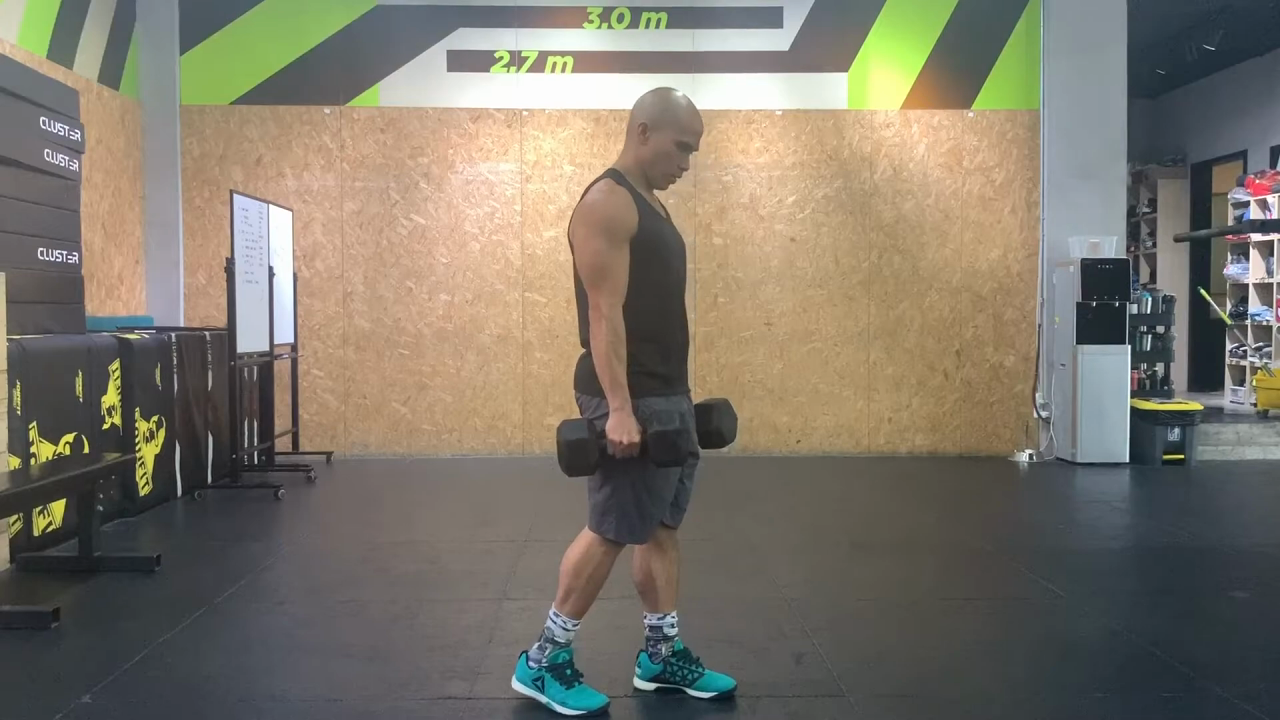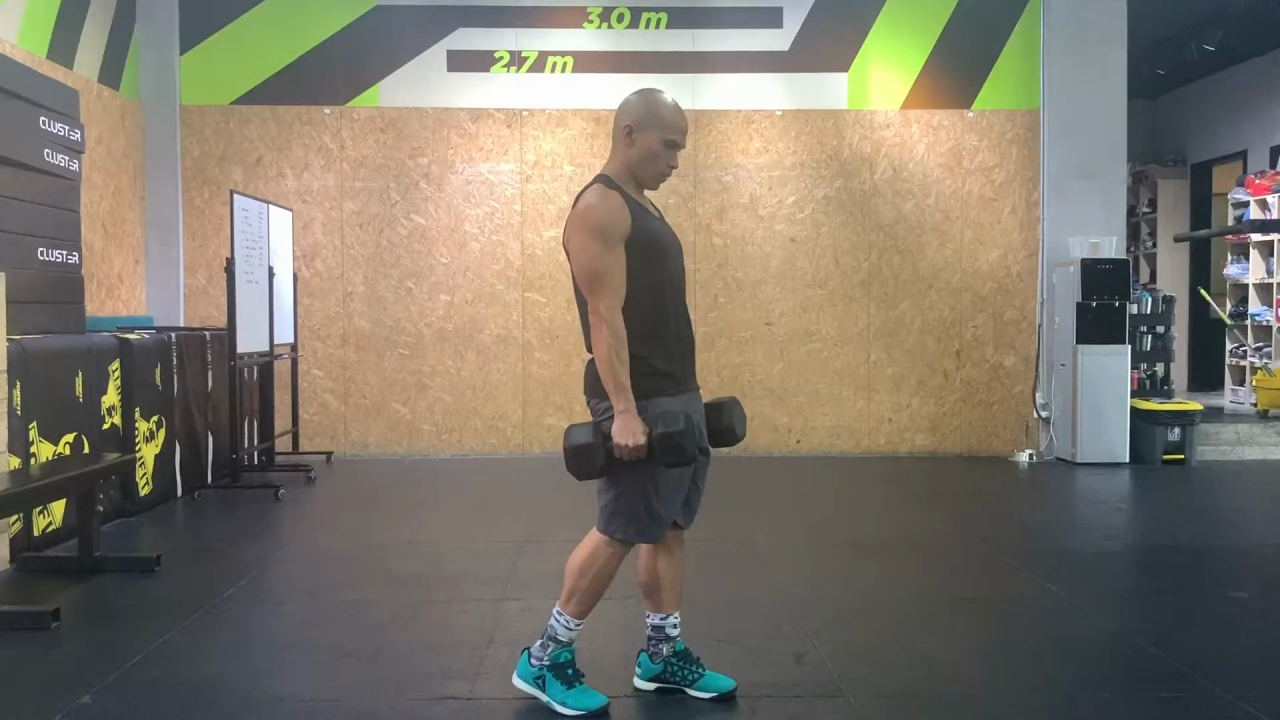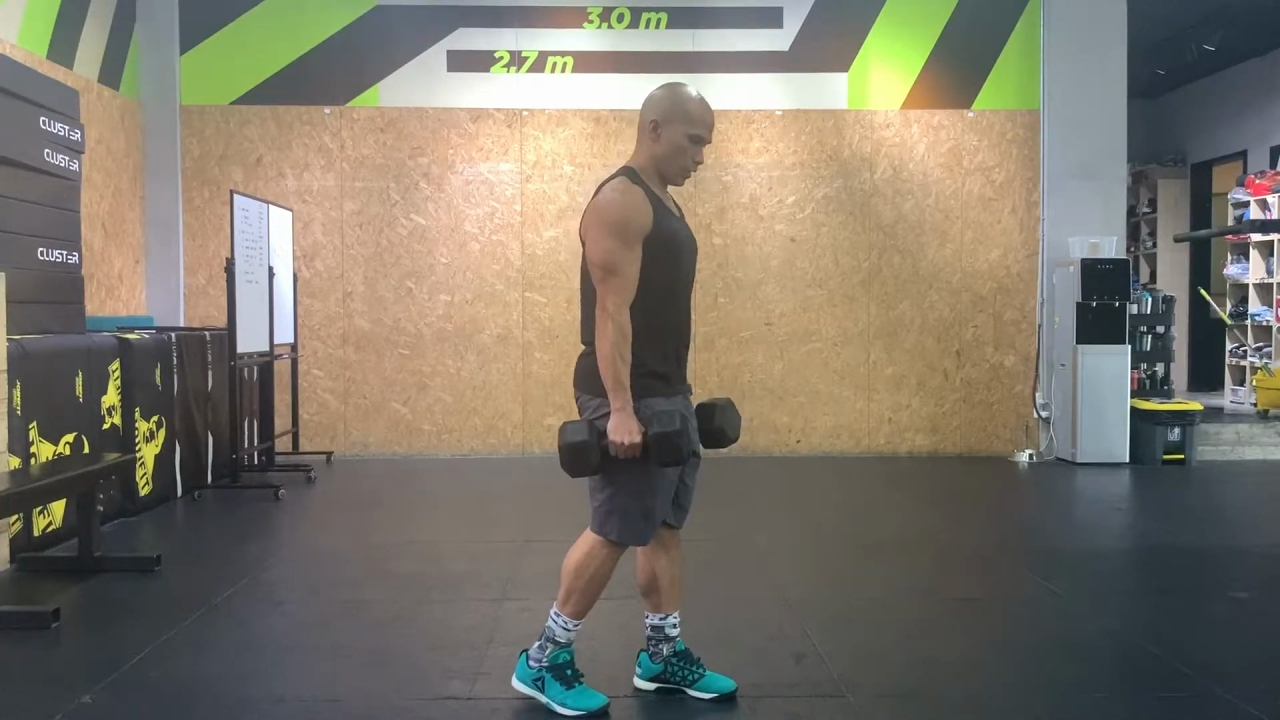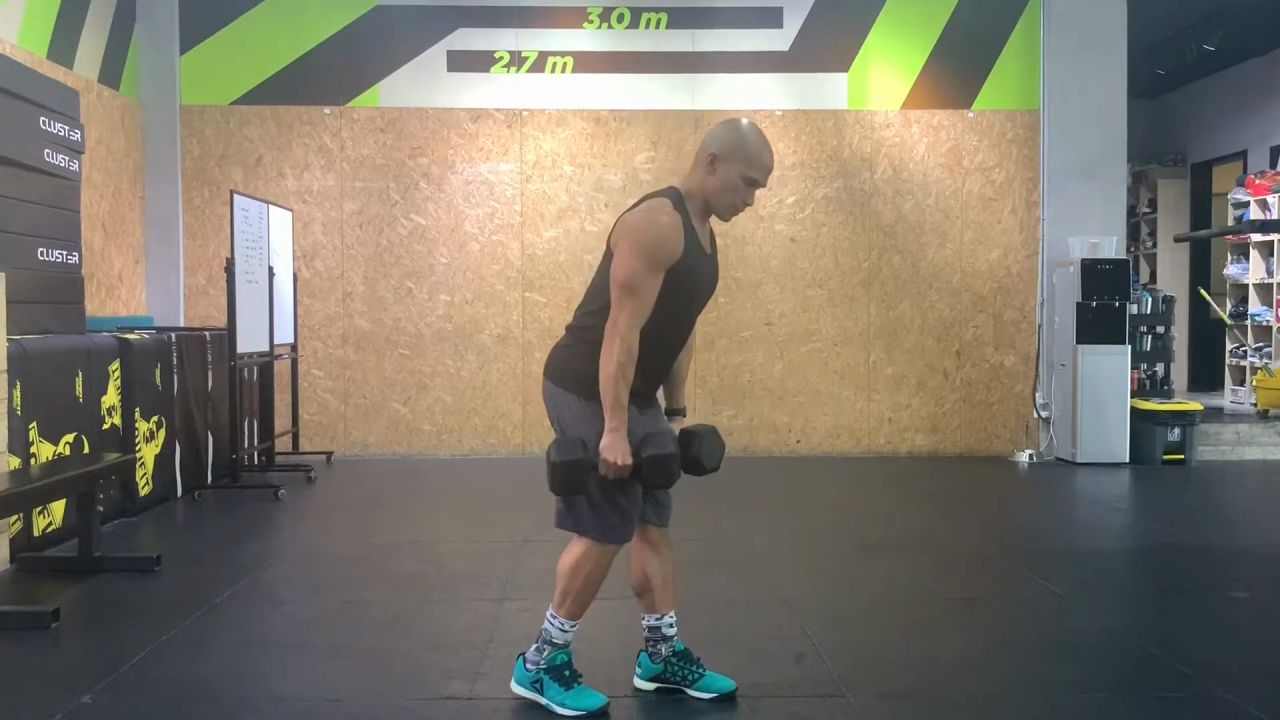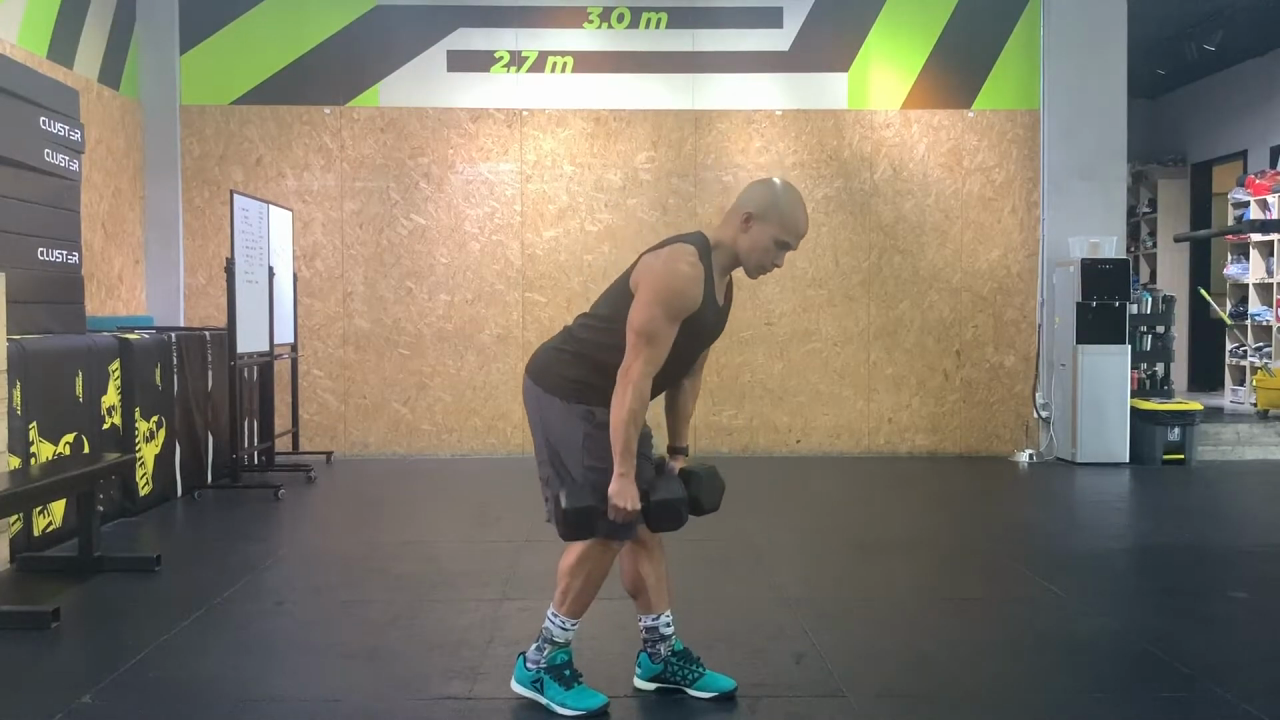
dt=0.5s
person 1, frame 1
left shoulder: (650, 205)
right shoulder: (607, 203)
right elbow: (605, 313)
right wrist: (618, 407)
left hip: (668, 393)
right hip: (628, 399)
left knee: (661, 526)
right knee: (612, 530)
left ankle: (662, 654)
right ankle: (544, 661)
person 1, frame 2
left shoulder: (642, 206)
right shoulder: (599, 208)
right elbow: (606, 317)
right wrist: (624, 412)
left hip: (679, 392)
right hip: (639, 401)
left knee: (669, 527)
right knee: (621, 529)
left ankle: (662, 654)
right ankle: (545, 659)
person 1, frame 3
left shoulder: (664, 204)
right shoulder: (620, 202)
right elbow: (612, 313)
left wrist: (679, 393)
right wrist: (621, 410)
left hip: (666, 394)
right hip: (628, 398)
left knee: (665, 525)
right knee: (618, 530)
left ankle: (663, 655)
right ankle: (544, 661)
person 1, frame 4
left shoulder: (702, 234)
right shoulder: (655, 223)
right elbow: (622, 331)
left wrist: (675, 412)
right wrist: (613, 429)
left hip: (636, 394)
right hip: (589, 392)
left knee: (653, 524)
right knee: (605, 529)
left ankle: (662, 653)
right ankle: (541, 664)
person 1, frame 5
left shoulder: (721, 283)
right shoulder: (678, 271)
left elbow: (686, 374)
right elbow: (635, 375)
left wrist: (678, 453)
right wrist: (622, 475)
left hip: (602, 398)
right hip: (566, 392)
left knee: (643, 524)
right knee: (605, 527)
left ankle: (661, 655)
right ankle: (541, 663)
